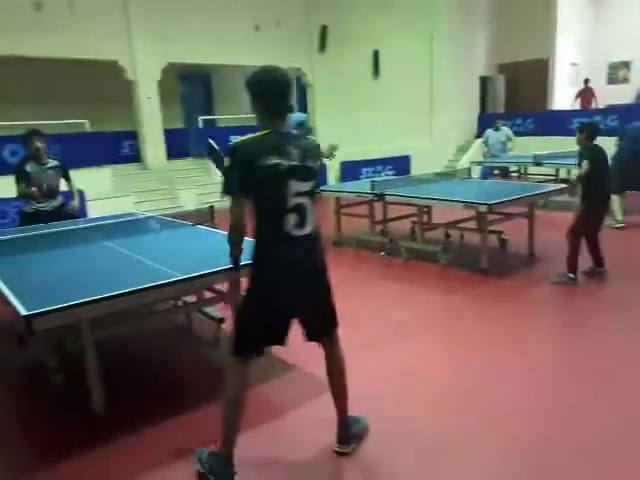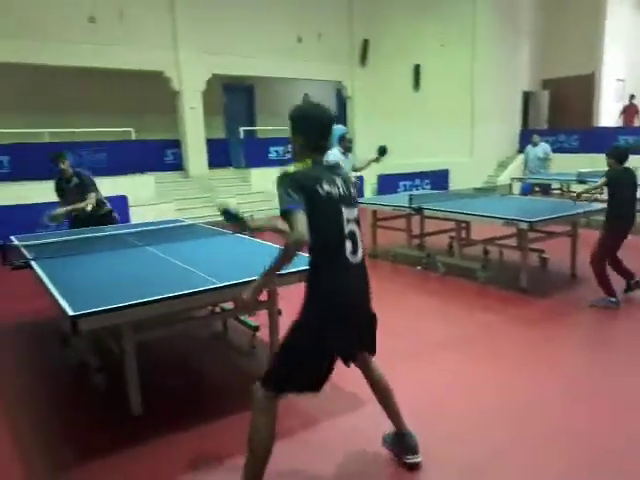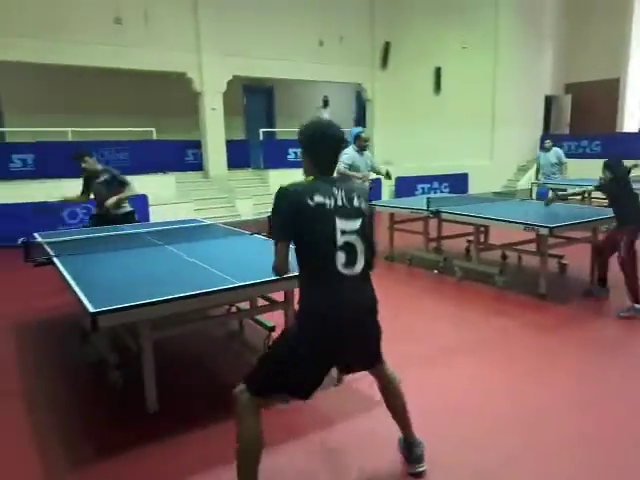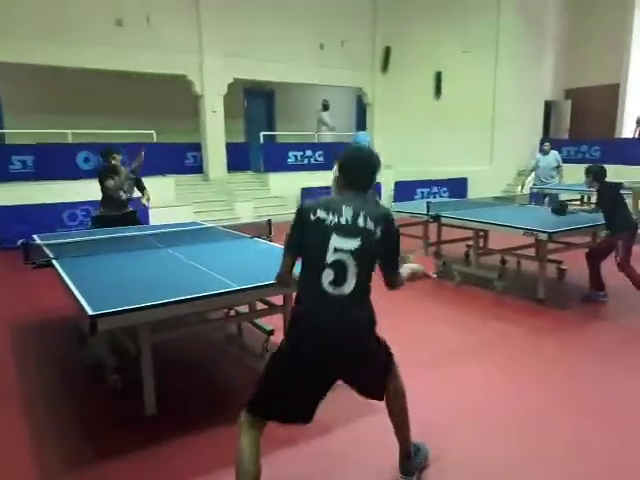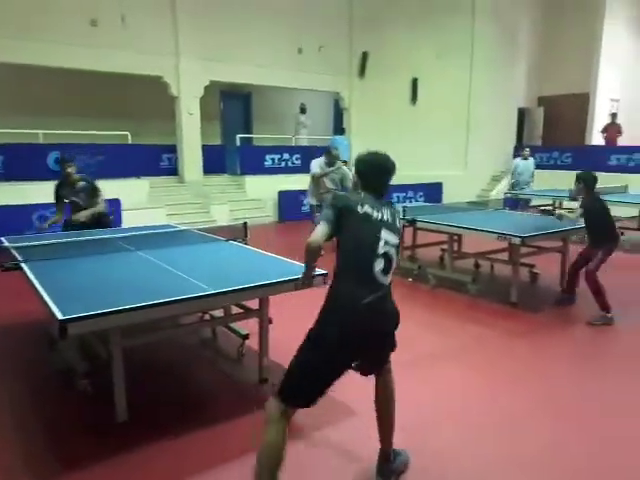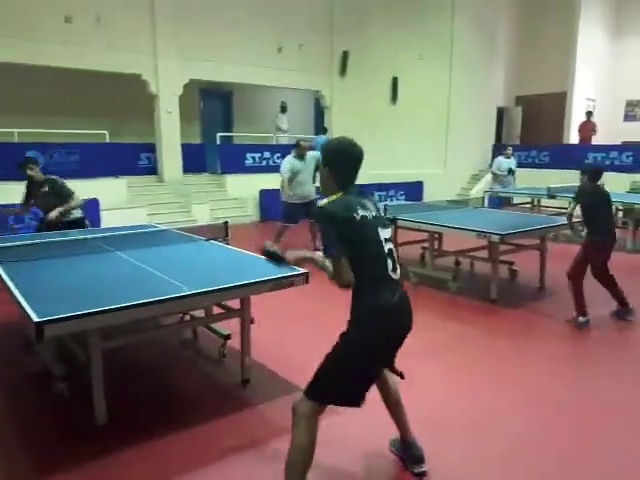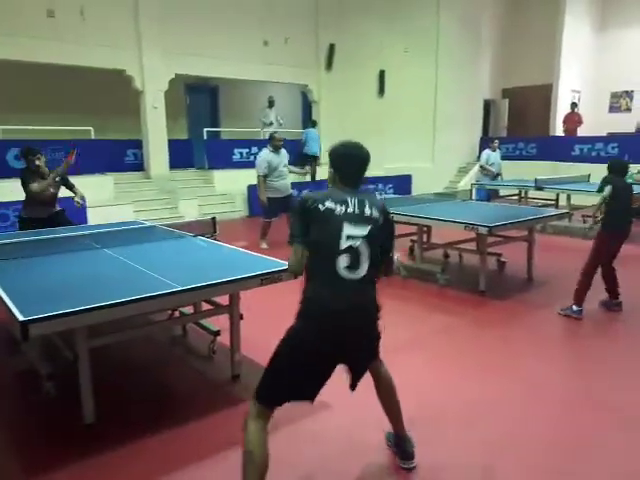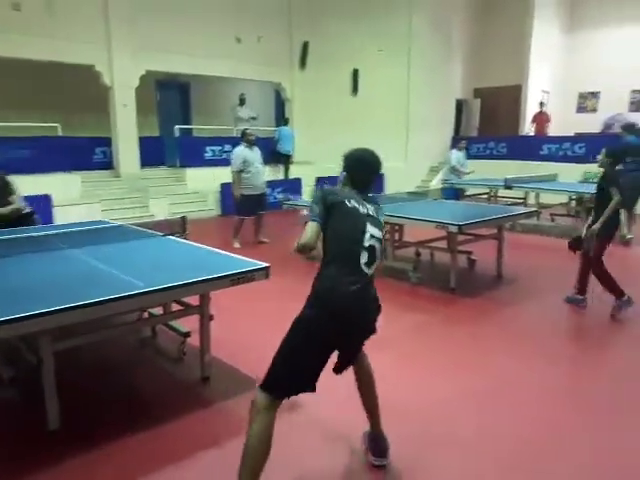
dt=0.3s
person 1, frame 1
left shoulder: (245, 150)
right shoulder: (311, 148)
left elbow: (237, 222)
left wrist: (235, 263)
left hip: (270, 270)
right hip: (310, 265)
left knee: (239, 360)
right knee: (330, 342)
right ankle: (345, 428)
person 1, frame 2
left shoulder: (295, 178)
right shoulder: (342, 178)
left elbow: (301, 238)
left wrist: (259, 285)
right wrist: (286, 228)
left hip: (328, 299)
right hip: (357, 294)
left knee: (265, 395)
right knee: (364, 360)
right ankle: (404, 440)
person 1, frame 3
left shoulder: (290, 195)
right shoulder: (357, 194)
left elbow: (280, 266)
left wrist: (284, 261)
left hip: (319, 314)
right hip: (363, 307)
left knee: (246, 399)
right knee: (379, 367)
right ankle: (413, 450)
person 1, frame 4
left shoulder: (311, 209)
right shoulder: (382, 218)
left elbow: (283, 277)
right elbow: (393, 281)
right wrist: (413, 269)
left hip: (306, 333)
right hip: (356, 331)
left knee: (249, 424)
right knee: (389, 372)
person 1, frame 5
left shoulder: (343, 201)
right shoulder: (394, 215)
left elbow: (313, 243)
left wrist: (309, 272)
left hip: (341, 316)
right hip: (382, 317)
left knee: (278, 411)
right knee: (383, 368)
person 1, frame 6
left shoulder: (329, 210)
right shoulder: (370, 204)
left elbow: (345, 278)
left wrist: (325, 265)
right wrist: (311, 256)
left hip: (372, 317)
right hip: (399, 311)
left knee: (306, 408)
right knee: (376, 369)
right ankle: (410, 449)
person 1, frame 7
left shoulder: (309, 202)
right shoulder: (379, 208)
left elbow: (297, 266)
left hip: (318, 316)
right hip: (363, 313)
left knee: (257, 413)
right knee: (374, 363)
right ankle: (402, 443)
person 1, frame 8
left shoulder: (330, 194)
right shoulder: (374, 210)
left elbow: (306, 244)
left wrist: (301, 239)
left hip: (328, 303)
right hip: (365, 304)
left knee: (264, 403)
right knee: (354, 354)
right ankle: (377, 440)
person 2, frame 1
left shoulder: (586, 151)
right shoulder: (599, 150)
left elbow: (584, 171)
left wrist: (576, 182)
right wrist: (582, 183)
left hip: (592, 199)
right hip: (601, 198)
left knee: (574, 233)
right knee: (590, 233)
left ankle: (571, 274)
right ankle: (599, 267)
person 2, frame 2
left shoulder: (614, 173)
left elbow: (600, 184)
left wrist: (583, 191)
left hip: (615, 221)
right hip: (624, 220)
left knee: (596, 259)
right knee: (608, 254)
left ankle: (612, 298)
person 2, frame 3
left shoulder: (620, 179)
right shoulder: (609, 184)
right elbow: (585, 191)
right wrist: (560, 195)
right hip: (623, 224)
left knee: (625, 260)
right knee: (600, 250)
right ankle: (602, 287)
person 2, frame 4
left shoulder: (609, 188)
right shoulder: (601, 191)
right elbow: (597, 208)
left hip: (626, 231)
right hip: (614, 232)
left knee: (623, 264)
right knee: (592, 255)
right ankle: (599, 291)
person 2, frame 5
left shoulder: (591, 200)
right shoulder: (589, 198)
left elbow: (575, 217)
left wrist: (562, 213)
right wrist: (564, 214)
left hip: (607, 243)
right hip: (595, 242)
left knee: (590, 272)
right knee: (575, 267)
left ankle: (607, 313)
right ankle: (569, 294)
person 2, frame 6
left shoulder: (583, 190)
right shoulder: (604, 193)
left elbow: (570, 212)
right elbow: (611, 217)
left wrist: (571, 224)
left hip: (595, 238)
right hip: (609, 238)
left knee: (574, 275)
right knee: (602, 272)
left ankle: (582, 317)
right ankle: (625, 308)
person 2, frame 7
left shoulder: (609, 179)
right shoulder: (628, 187)
left elbow: (606, 194)
left wrist: (595, 212)
right wrist: (603, 216)
left hip: (610, 228)
right hip: (624, 229)
left knee: (590, 267)
right knee: (606, 263)
left ankle: (577, 307)
right ankle: (614, 300)
person 2, frame 8
left shoulder: (608, 177)
right shoulder: (606, 178)
left elbow: (617, 198)
left wrist: (599, 222)
right wrist: (589, 224)
left hip: (606, 227)
right hip: (600, 225)
left knee: (594, 262)
right knee: (586, 258)
left ankle: (622, 298)
right ankle: (580, 295)
